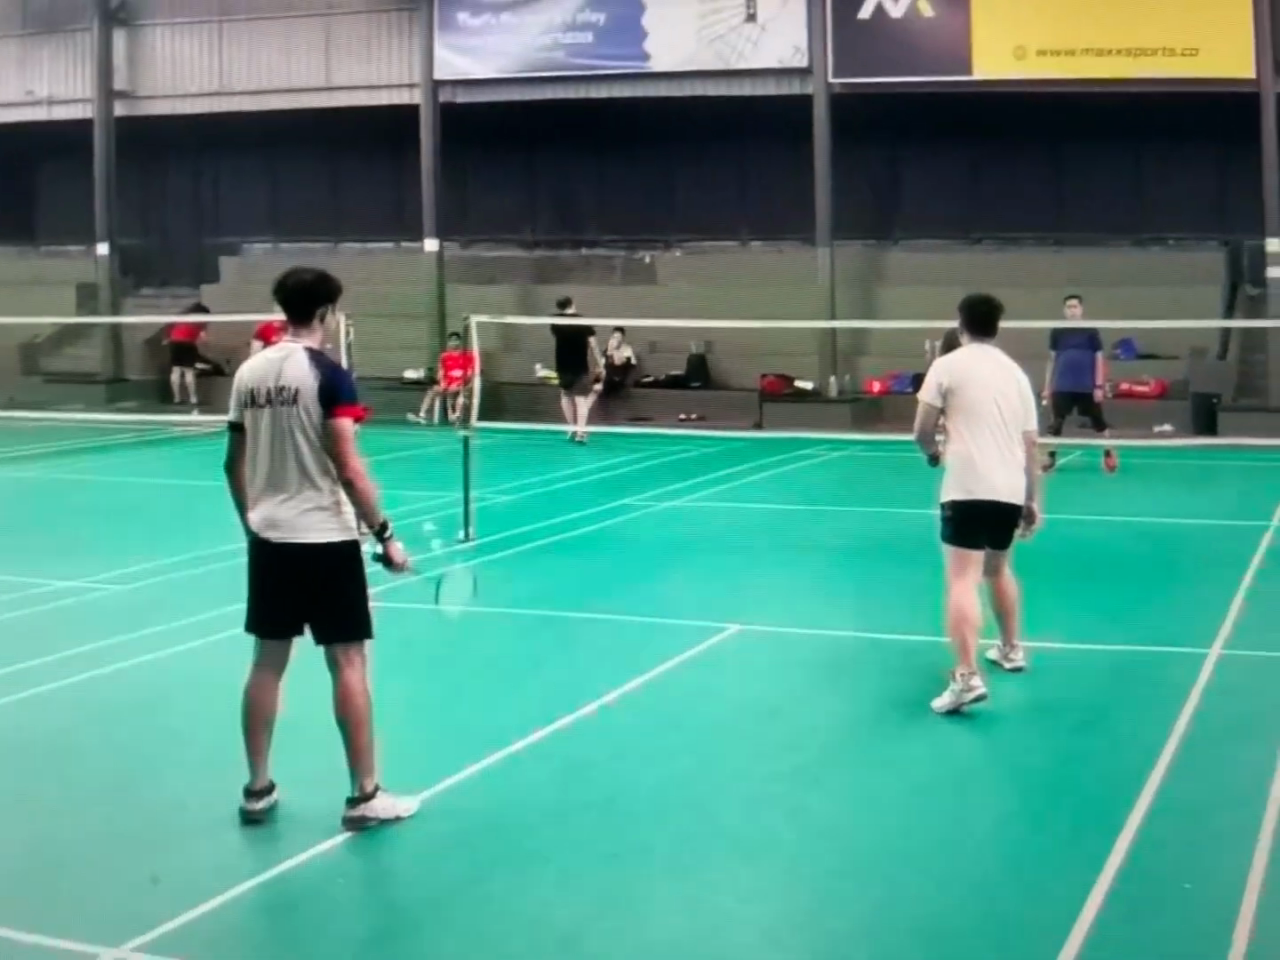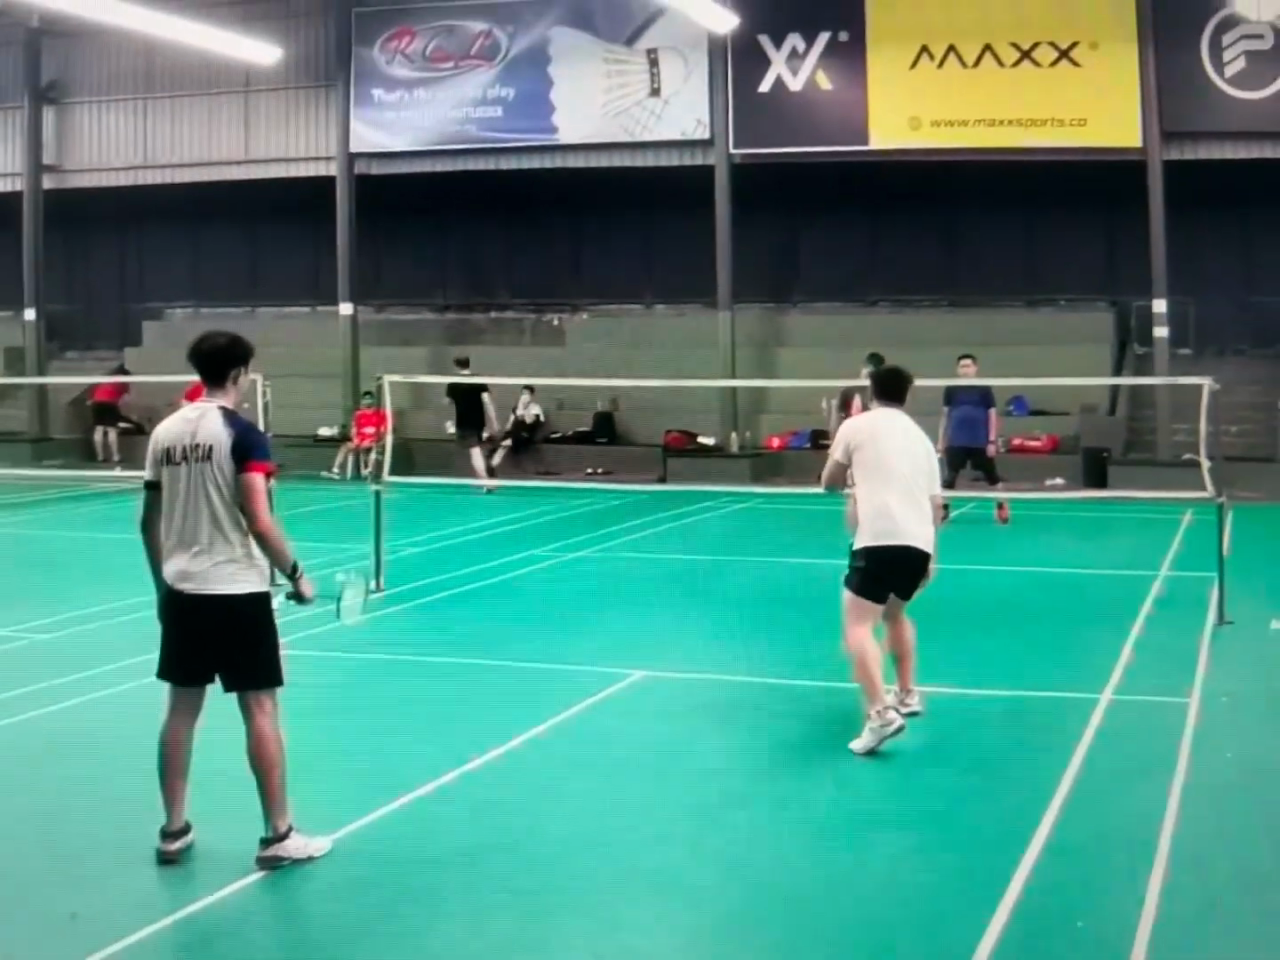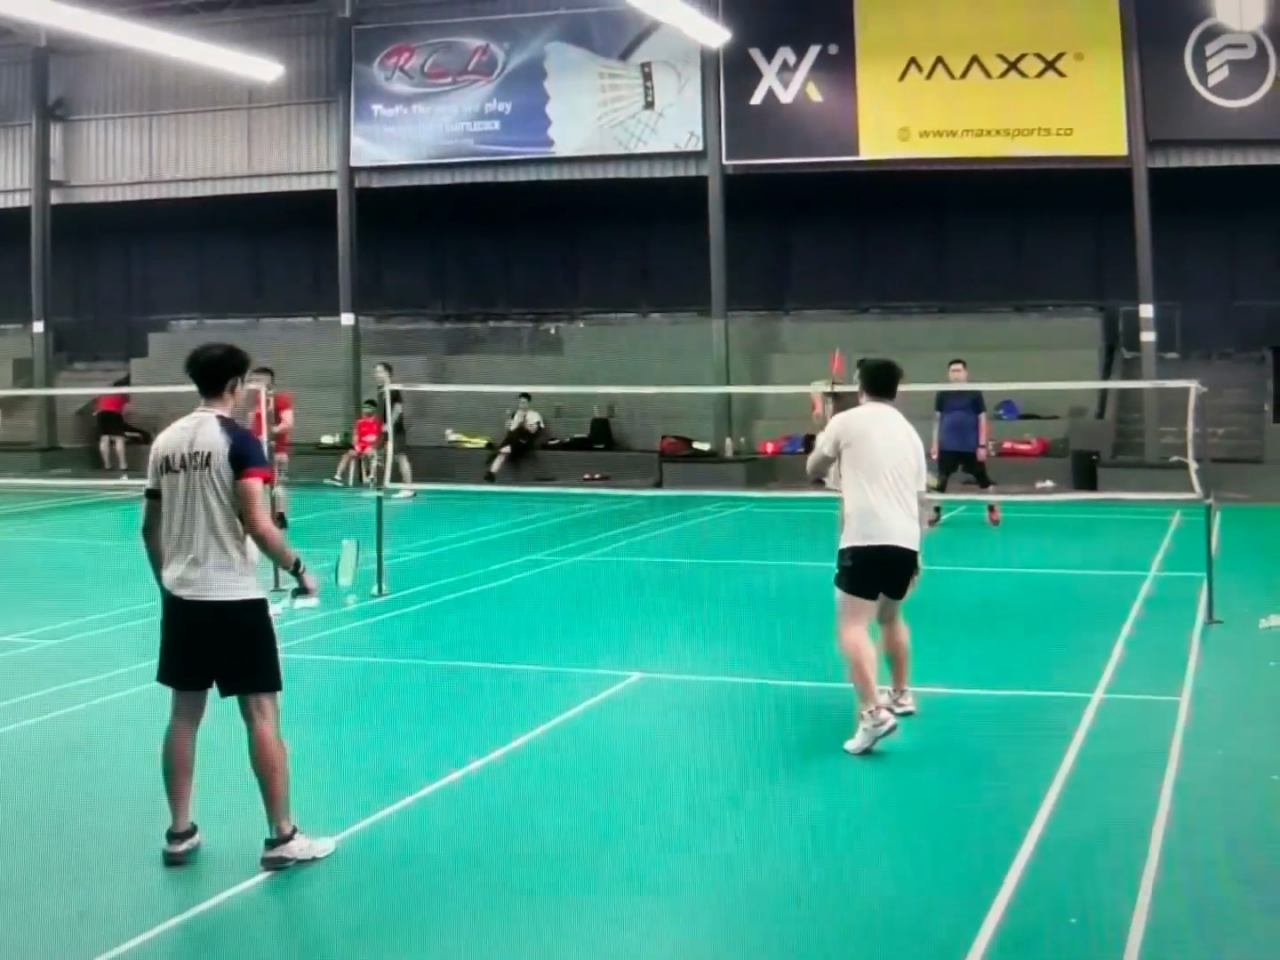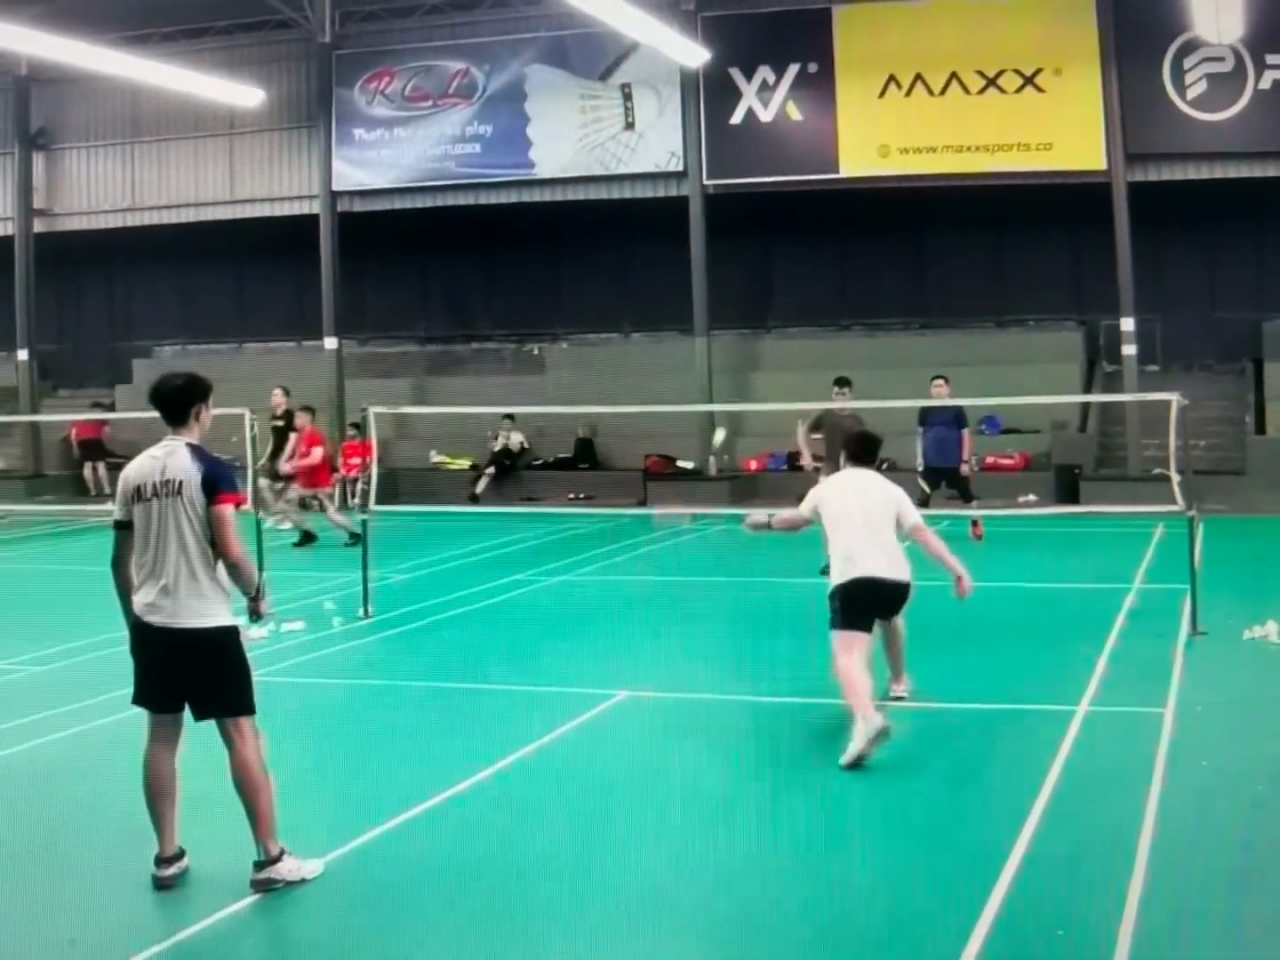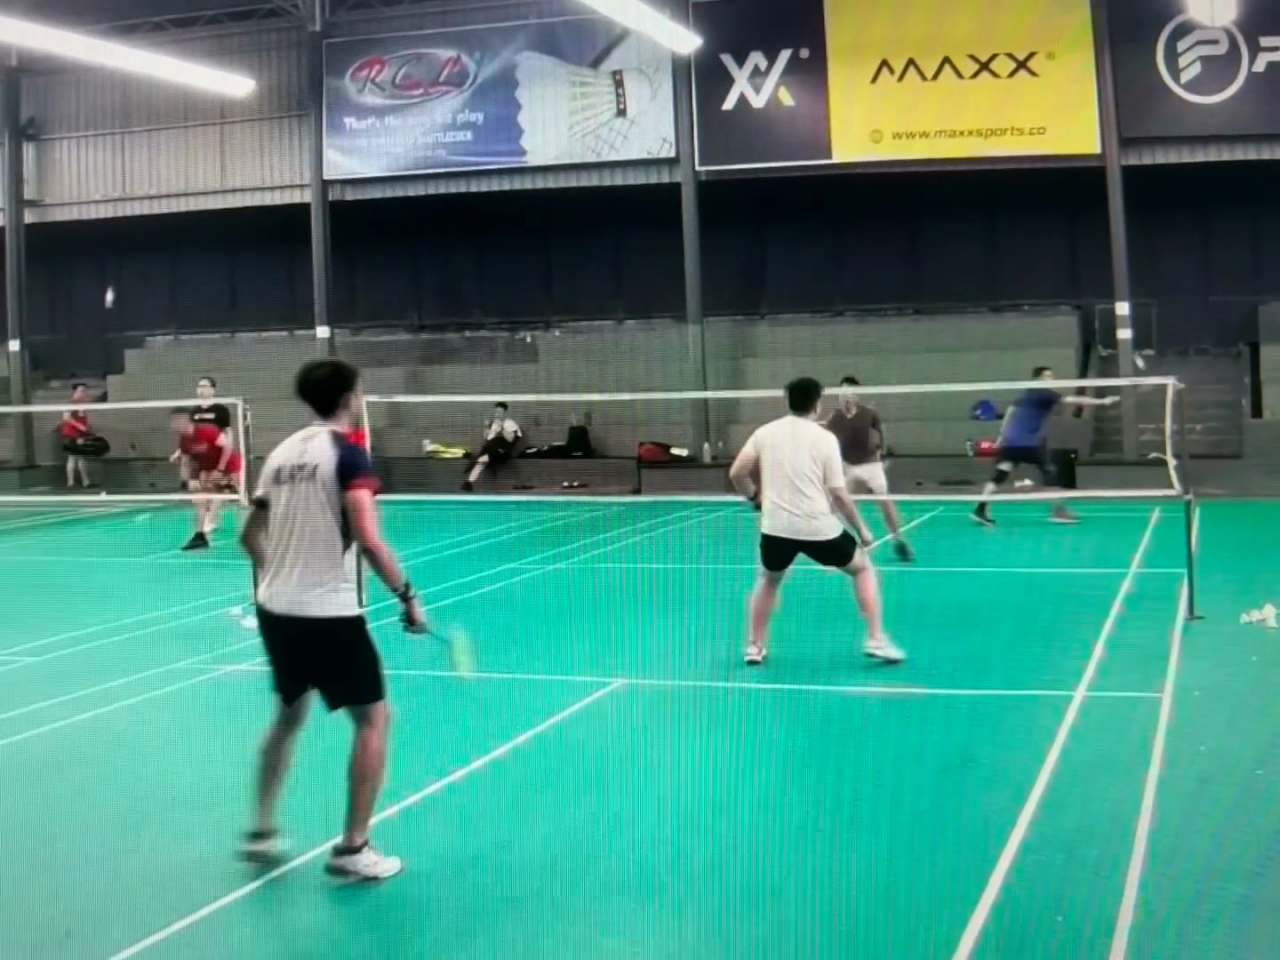
dt=1s
person 1, frame 1
left shoulder: (249, 372)
right shoulder: (328, 374)
left elbow: (234, 464)
right elbow: (349, 471)
right wrist: (385, 535)
left hip: (270, 538)
right hip: (325, 539)
left knee: (267, 662)
right knee: (348, 665)
left ankle: (257, 789)
right ankle: (365, 796)
person 1, frame 2
left shoulder: (164, 431)
right shoulder: (241, 432)
left elbow: (149, 523)
right elbow: (259, 523)
left wrist: (163, 585)
right wrist: (296, 576)
left hip: (183, 591)
right hip: (237, 591)
left knee: (181, 710)
right knee: (260, 711)
left ankle: (173, 831)
right ankle: (279, 837)
person 1, frame 3
left shoulder: (165, 440)
right shoulder: (239, 440)
left elbow: (150, 530)
right elbow: (259, 527)
right wrist: (299, 570)
left hip: (182, 596)
right hip: (234, 598)
left knee: (184, 713)
right knee: (261, 714)
left ankle: (180, 833)
right ankle: (283, 838)
person 1, frame 4
left shoulder: (133, 471)
right shoulder: (210, 468)
left elbow: (119, 561)
right elbow: (231, 554)
left wrist: (133, 619)
right wrist: (256, 594)
left hip: (153, 624)
right hip: (207, 624)
left knee: (162, 737)
right knee: (242, 736)
left ankle: (168, 856)
right ankle: (271, 859)
person 1, frame 5
left shoulder: (282, 452)
right shoulder: (346, 453)
left elbow: (250, 536)
right elbow: (369, 540)
right wrist: (408, 596)
left hip: (276, 610)
right hip: (329, 613)
left knee: (287, 715)
right knee: (374, 719)
left ankle: (260, 830)
right ankle: (352, 848)
person 2, frame 1
left shoulder: (948, 365)
right shoulder: (1015, 372)
left elbow: (921, 431)
right elbow: (1030, 443)
left wrist: (934, 453)
right wrist: (1032, 499)
left hip: (968, 490)
right hip: (1010, 491)
left knee: (962, 580)
right knee: (998, 568)
left ankle: (967, 678)
right ankle: (1011, 649)
person 2, frame 2
left shoulder: (856, 425)
right shoulder: (920, 436)
left elbow: (830, 483)
right elbow: (935, 503)
right wrist: (928, 557)
left hip: (880, 540)
right hip: (919, 542)
left knee: (857, 625)
right knee: (895, 613)
left ankle: (880, 713)
right ankle: (907, 695)
person 2, frame 3
left shoulder: (846, 421)
right shoulder: (909, 431)
left elbow: (813, 470)
left wrist: (824, 441)
right wrist: (916, 554)
left hip: (866, 539)
right hip: (906, 541)
left knee: (852, 626)
right knee: (890, 616)
left ankle: (873, 714)
right ankle: (901, 695)
person 2, frame 4
left shoulder: (828, 486)
right shoulder: (891, 489)
left elbow: (794, 520)
right elbow: (921, 532)
left wrist: (764, 520)
right wrist: (958, 570)
left hip: (852, 579)
right hip: (896, 579)
left knee: (848, 658)
right knee: (890, 618)
left ankle: (869, 719)
right ankle: (898, 681)
person 2, frame 5
left shoulder: (765, 433)
right shoulder: (825, 438)
left elbow: (737, 473)
right elbow: (838, 493)
left wrist: (756, 497)
right wrist: (862, 527)
left hip: (776, 528)
right hip: (820, 528)
left knee: (769, 581)
right knee: (862, 569)
left ankle: (756, 646)
right ankle: (876, 640)
